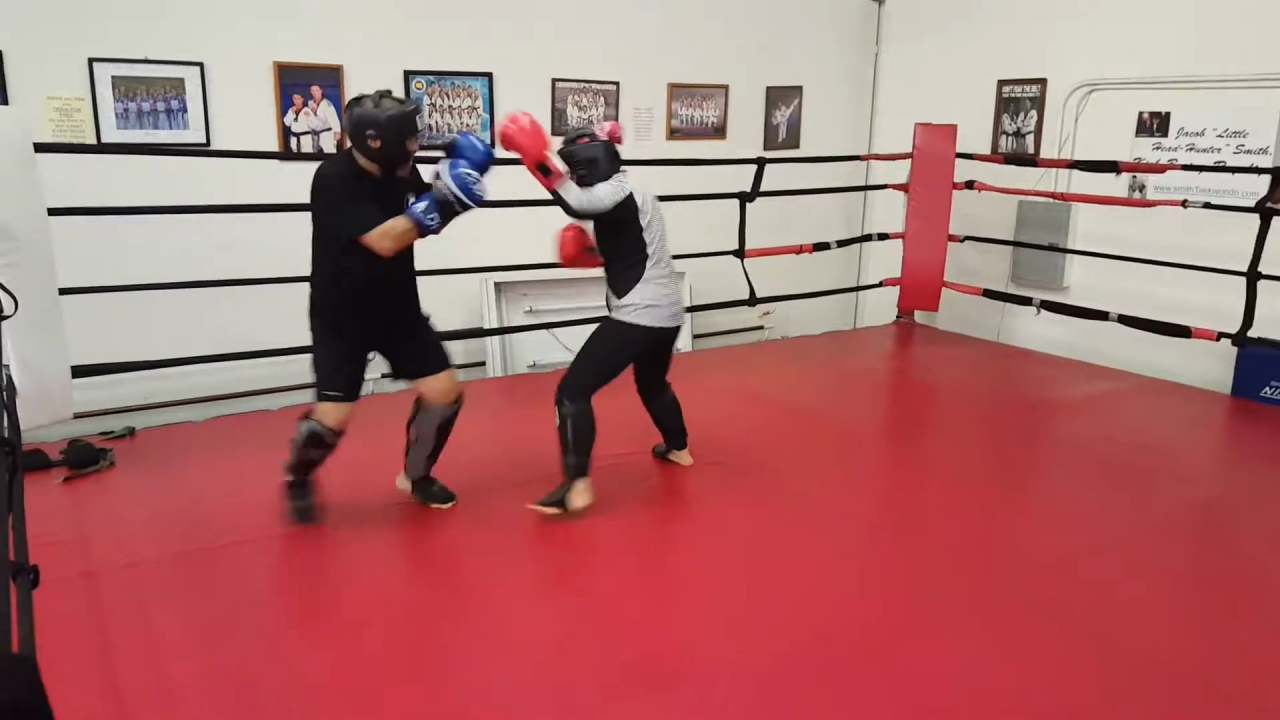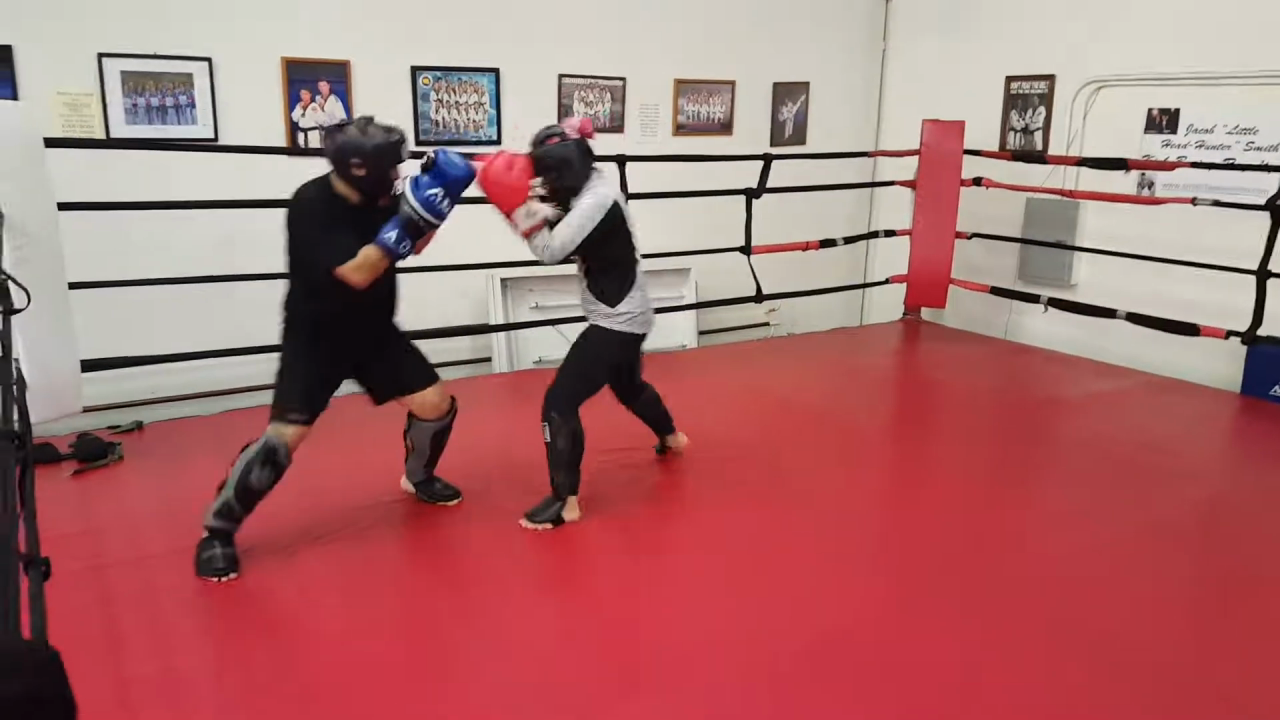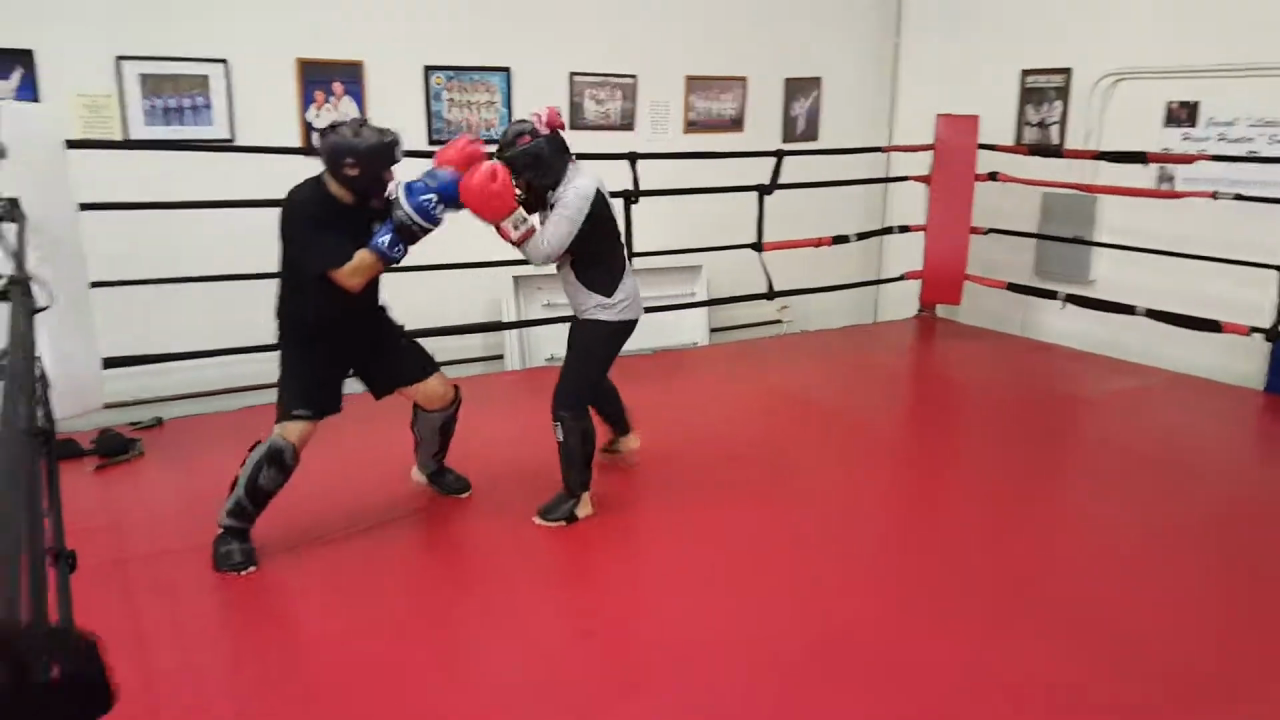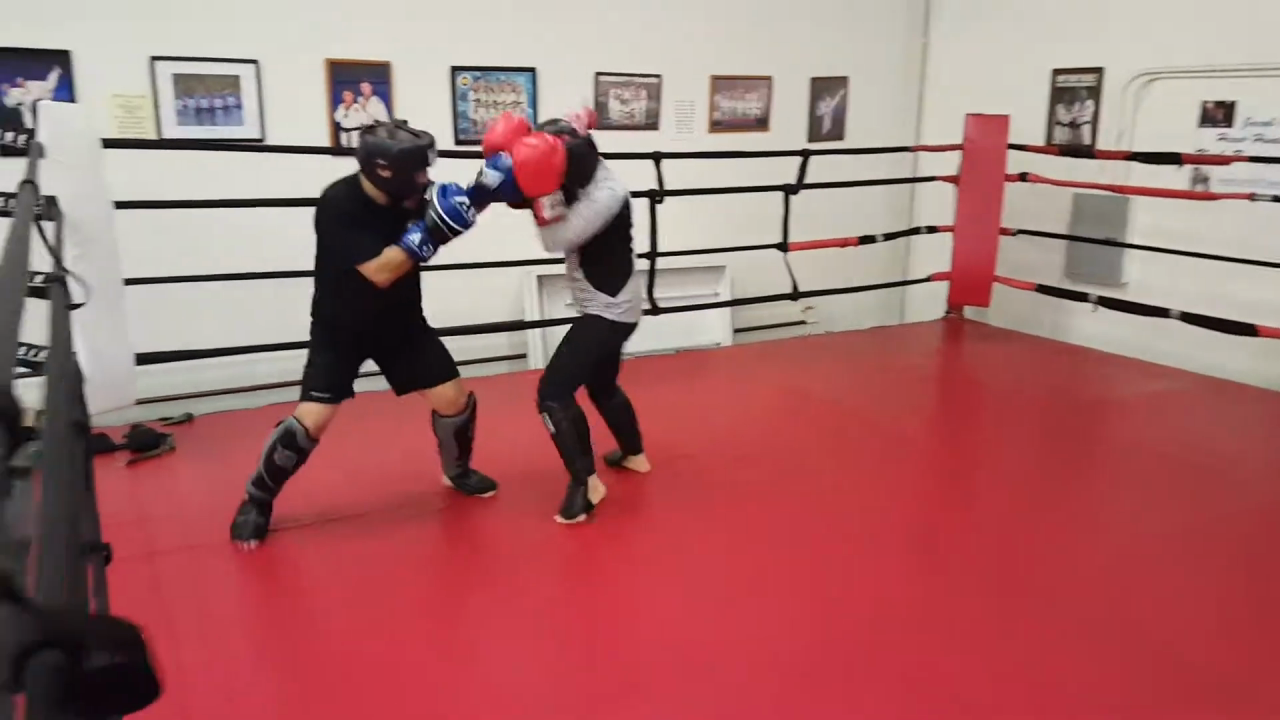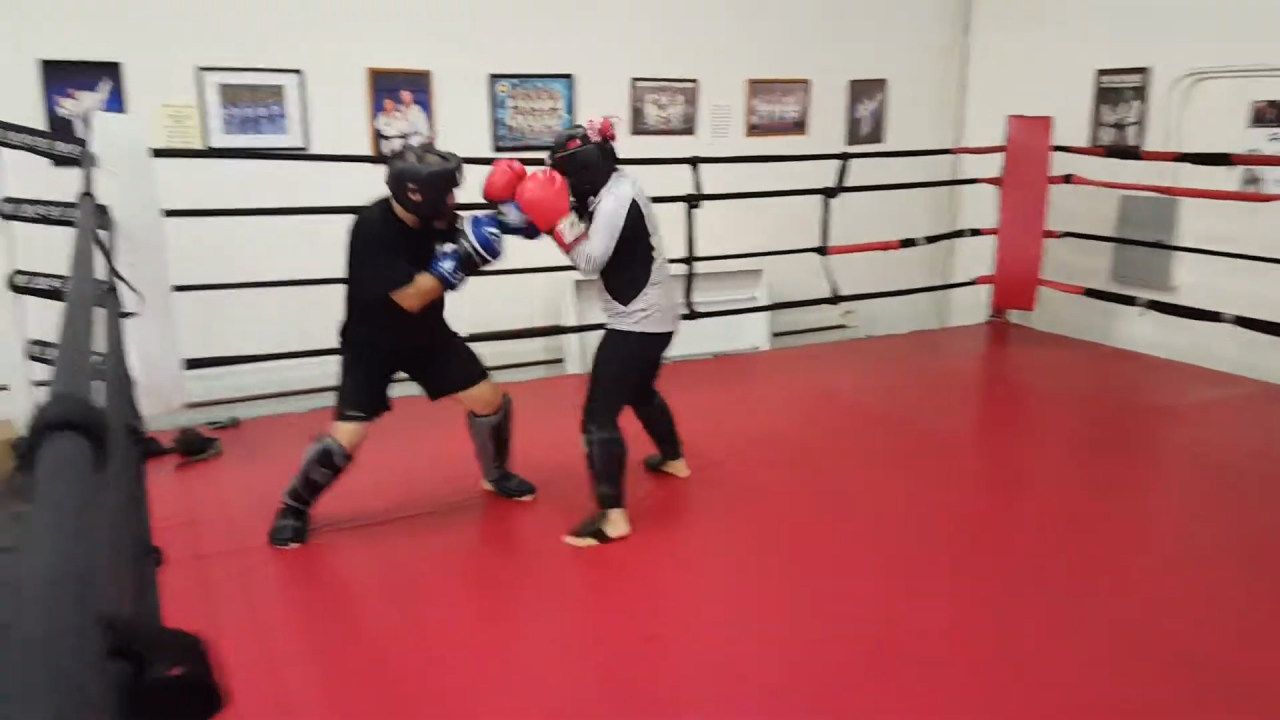
dt=0.2s
person 1, frame 1
left shoulder: (398, 170)
right shoulder: (335, 179)
left elbow: (433, 212)
right elbow: (384, 242)
left wrist: (475, 164)
right wrist: (443, 194)
left hip: (399, 304)
right hip: (345, 312)
left knee: (442, 393)
right knee: (332, 417)
left ankle: (416, 476)
right ankle: (299, 478)
person 1, frame 2
left shoulder: (371, 196)
right shoulder: (311, 206)
left elbow: (416, 244)
right elbow: (356, 273)
left wrist: (441, 194)
right wrist: (403, 223)
left hip: (372, 329)
right hip: (314, 337)
left knee: (438, 404)
right knee: (285, 436)
left ankle: (418, 476)
right ankle: (218, 530)
person 1, frame 3
left shoulder: (365, 195)
right shoulder: (305, 208)
left elbow: (414, 209)
right elbow: (352, 276)
left wrist: (438, 194)
right wrist: (400, 230)
left hip: (366, 325)
right hip: (310, 336)
left knee: (440, 394)
right knee: (291, 436)
left ankle: (430, 468)
right ankle: (233, 528)
person 1, frame 4
left shoulder: (403, 192)
right shoulder: (339, 204)
left elbow: (450, 204)
right elbow: (380, 272)
left wrist: (485, 189)
right wrist: (430, 232)
left hip: (400, 320)
right hip: (341, 326)
left knee: (455, 400)
right knee: (311, 420)
left ankle: (457, 471)
right ankle: (257, 499)
person 1, frame 5
left shoulder: (429, 214)
right shoulder: (373, 229)
left elbow: (467, 229)
right elbow: (411, 298)
left wrist: (502, 221)
right wrist: (460, 260)
left hip: (425, 334)
right hip: (371, 344)
left knee: (491, 400)
right knee: (345, 439)
left ankle: (496, 475)
right ankle: (295, 506)
person 2, frame 1
left shoulder: (615, 191)
right shoulder: (634, 195)
left elbow: (577, 202)
left wrist: (538, 158)
right wrist: (594, 250)
left hip: (635, 316)
right hip: (666, 314)
left knee: (572, 390)
right knee: (652, 383)
left ankle: (575, 487)
right ankle: (677, 447)
person 2, frame 2
left shoulder: (596, 200)
right shoulder: (586, 193)
left elbow: (552, 249)
right elbow: (552, 226)
left wrist: (518, 203)
right wrist: (515, 196)
left hip: (616, 322)
right hip: (623, 317)
left knee: (560, 403)
right knee: (626, 383)
left ankle: (565, 501)
right ankle: (671, 436)
person 2, frame 3
left shoulder: (578, 191)
right shoulder: (560, 182)
left elbow: (541, 252)
left wrist: (502, 210)
left hip: (608, 312)
right hip: (598, 307)
left knee: (568, 401)
right knee: (590, 377)
left ankle: (578, 497)
right ankle: (623, 435)
person 2, frame 4
left shoulder: (607, 193)
right shoulder: (581, 180)
left elbow: (560, 240)
right elbow: (530, 181)
left wrist: (544, 190)
right wrist: (513, 152)
left hip: (608, 311)
right hip: (609, 307)
left knee: (554, 391)
right knee: (601, 383)
left ankle: (585, 483)
right ankle: (633, 452)
person 2, frame 5
left shoulder: (616, 196)
right shoulder: (619, 191)
left elbow: (591, 259)
right elbow: (586, 230)
left wrist: (559, 219)
left hip: (637, 323)
right hip: (659, 317)
left knee: (600, 415)
right knee: (641, 392)
left ankle: (613, 515)
right ankle: (673, 457)
